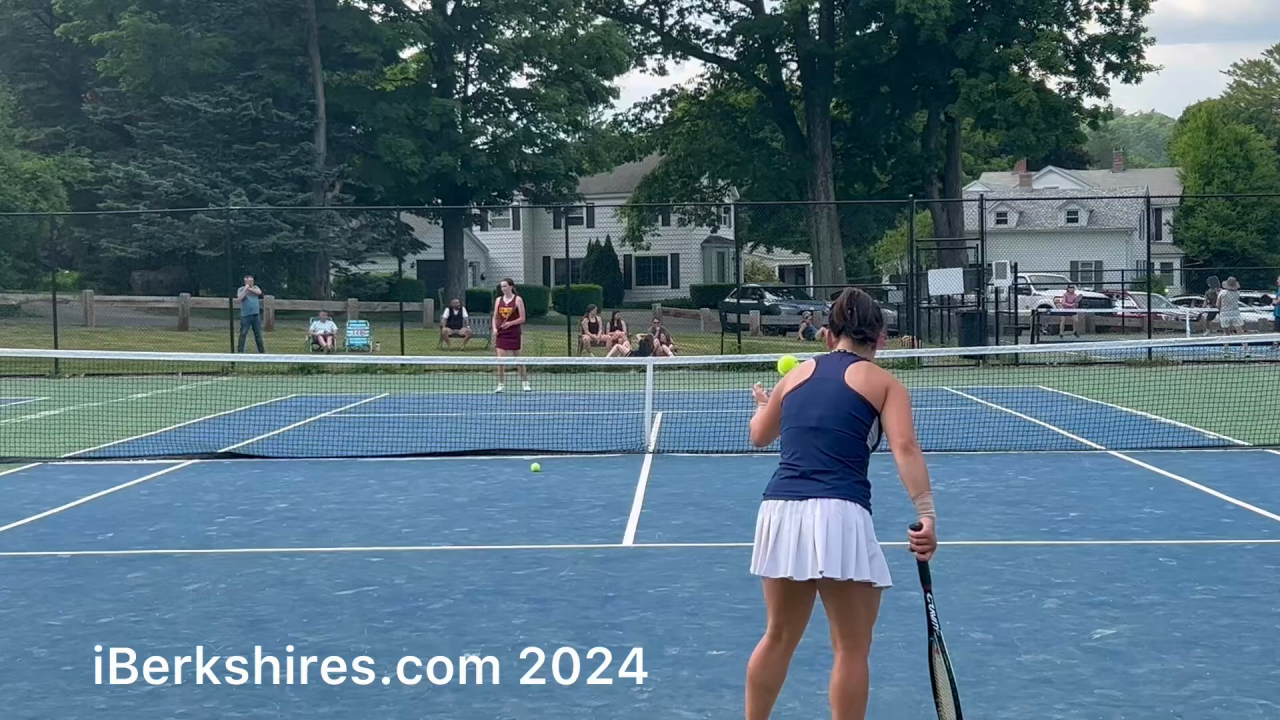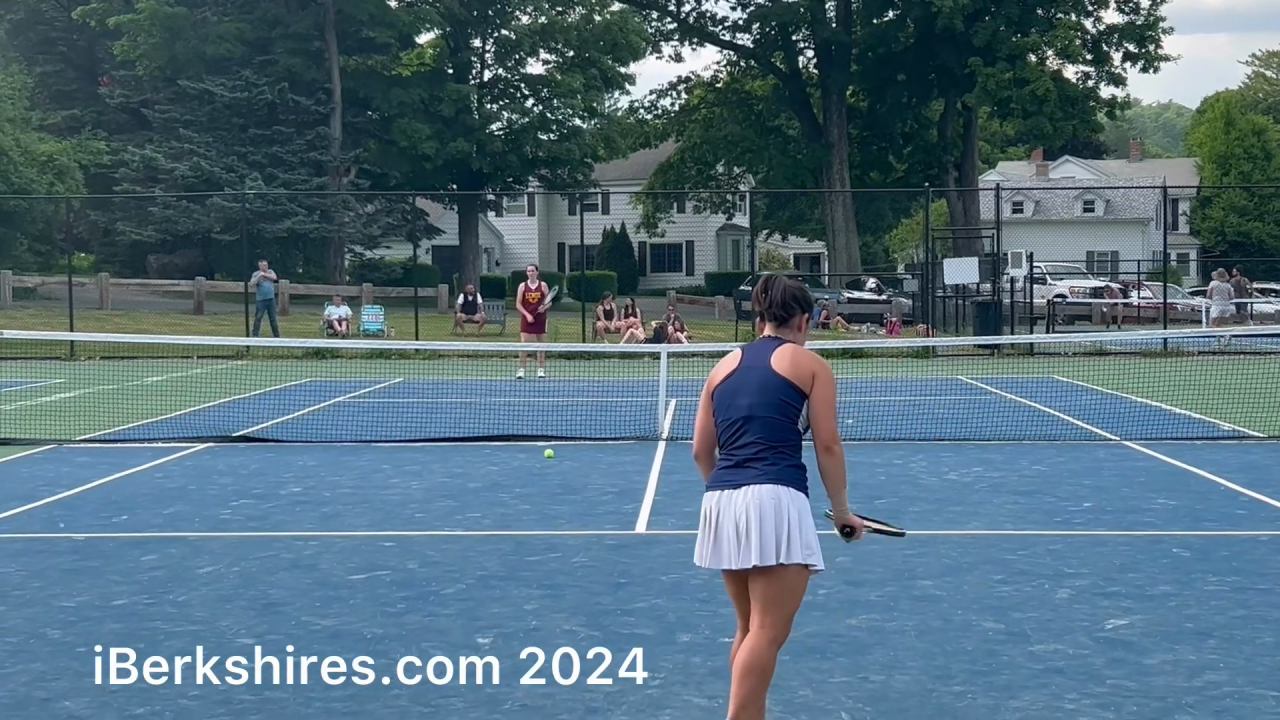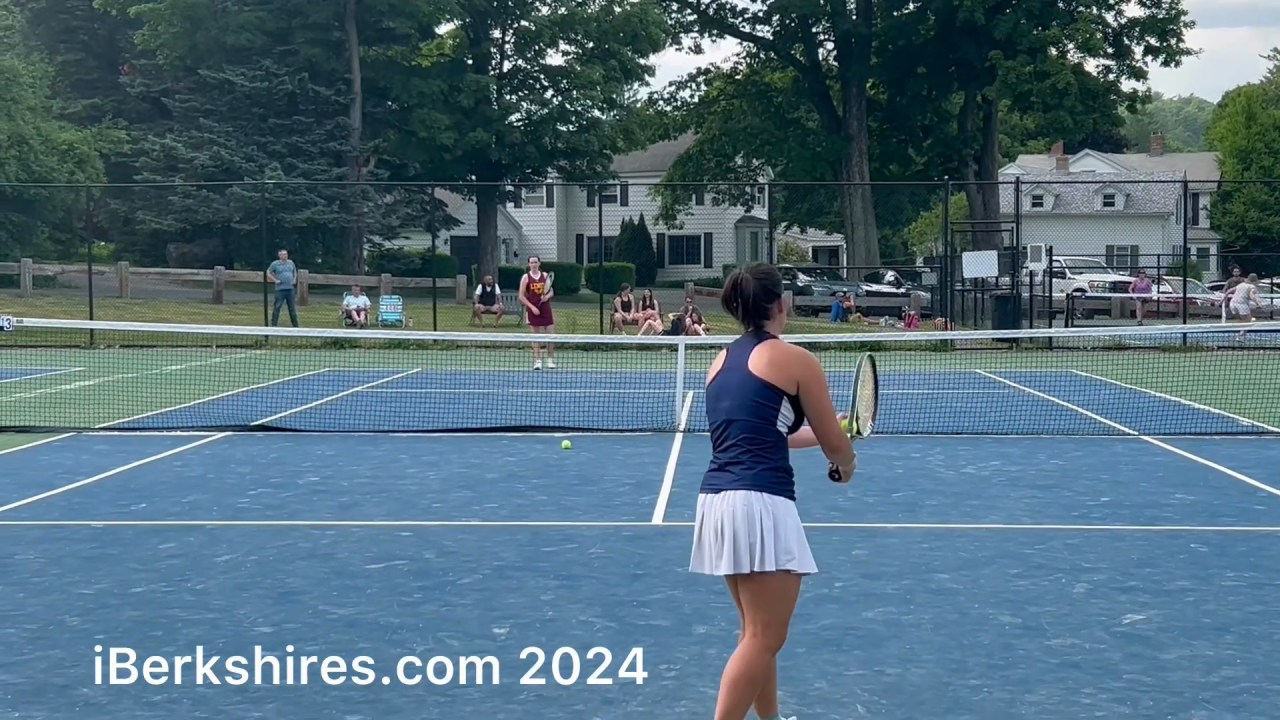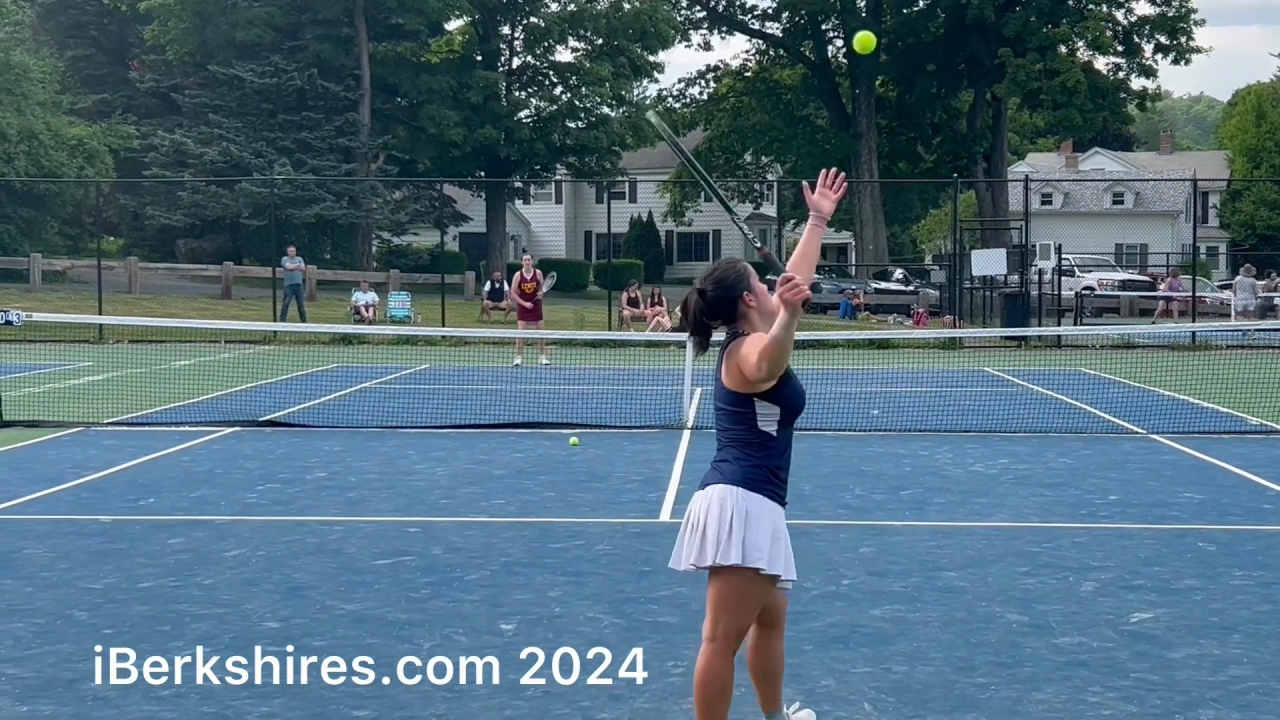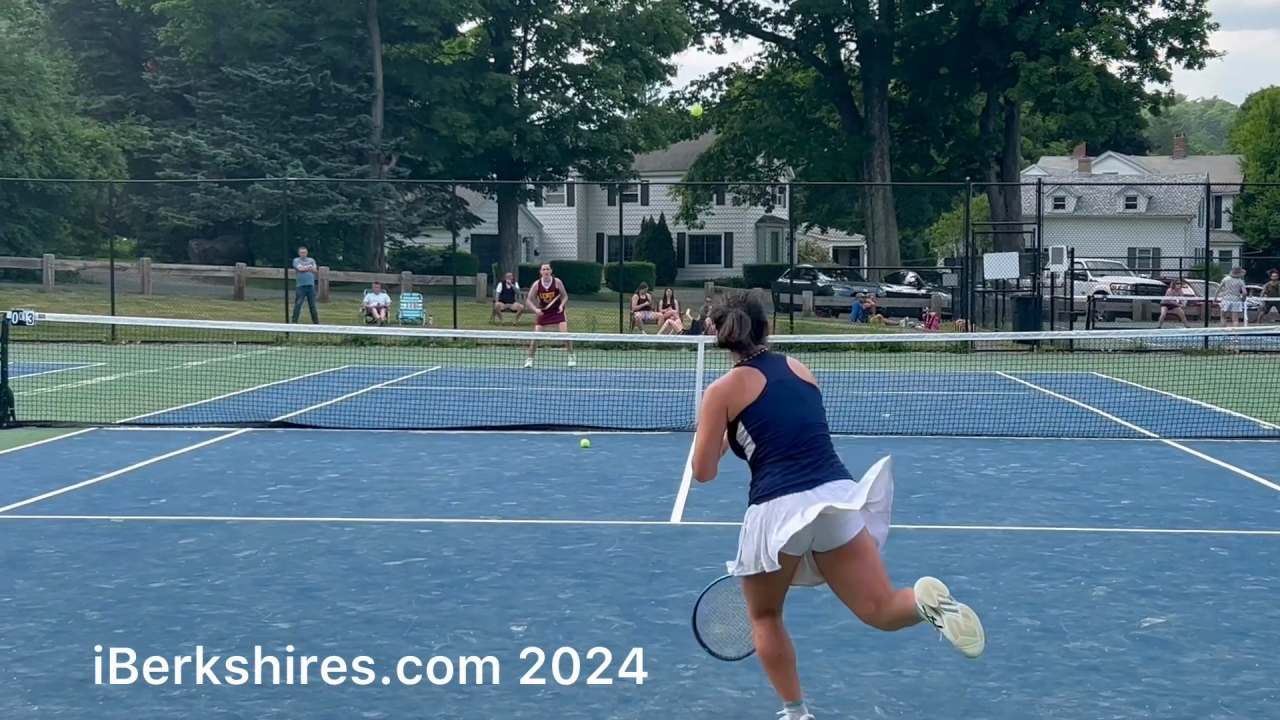
dt=1s
person 1, frame 1
left shoulder: (796, 375)
right shoulder: (884, 383)
left elbow: (759, 437)
right elbow: (905, 449)
left wrist: (763, 402)
right wrist: (927, 514)
left hip: (780, 511)
right hip: (837, 516)
left knee: (778, 638)
right knee: (851, 651)
person 1, frame 2
left shoulder: (724, 366)
right shoulder: (811, 364)
left elbow: (702, 450)
right elbow: (827, 445)
right wrist: (842, 509)
left hip: (721, 502)
right hip: (775, 500)
left knee: (749, 628)
right knee: (768, 632)
person 1, frame 3
left shoulder: (721, 361)
right shoulder: (795, 359)
right elbow: (836, 443)
left wrist: (816, 434)
right wrist: (846, 465)
left hip: (716, 502)
right hip: (760, 504)
left knee: (760, 629)
right knee: (763, 639)
person 1, frame 4
left shoulder: (749, 340)
right shoulder: (748, 350)
left elbow: (794, 281)
right elbow: (772, 364)
left wrist: (818, 221)
right wrist: (789, 313)
left hip: (739, 502)
right hip: (743, 505)
left knee: (771, 617)
right knee: (723, 638)
person 1, frame 5
left shoulder: (723, 391)
right shoulder: (800, 369)
left elbow: (703, 471)
left wrist: (716, 434)
left hip: (778, 511)
right hip: (838, 494)
left knee: (764, 618)
right knee: (883, 608)
right ankle: (927, 601)
